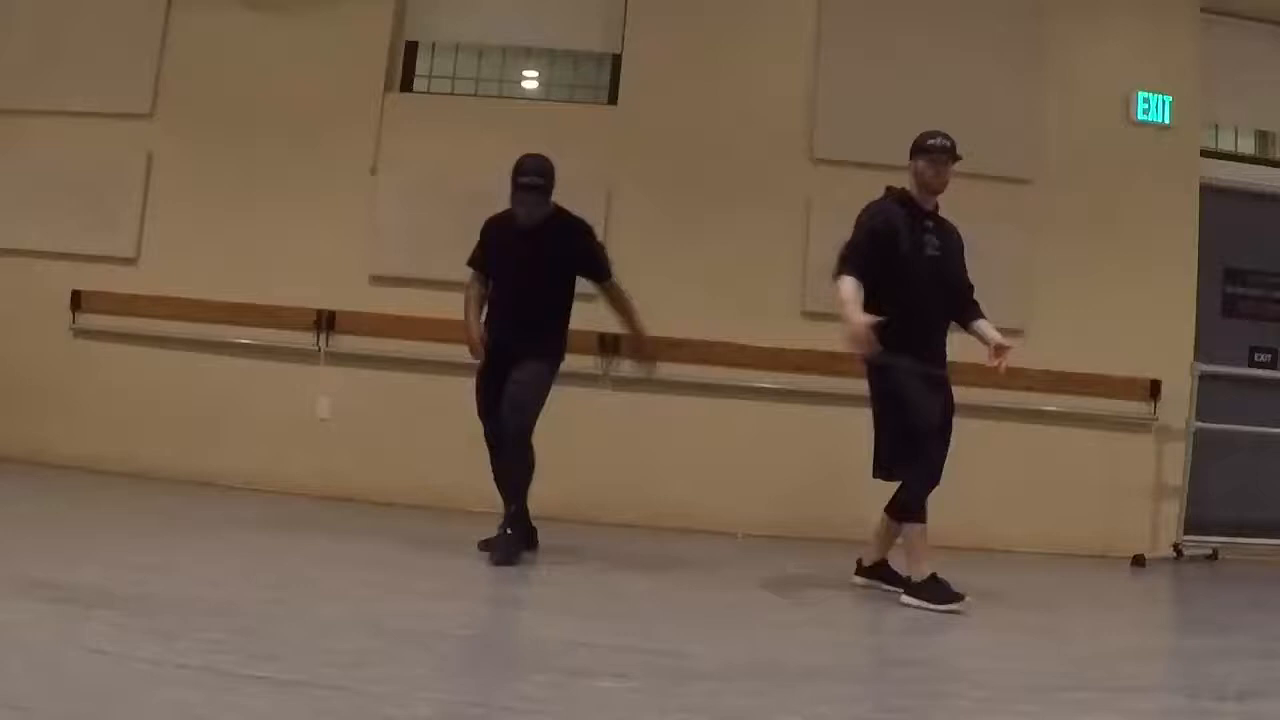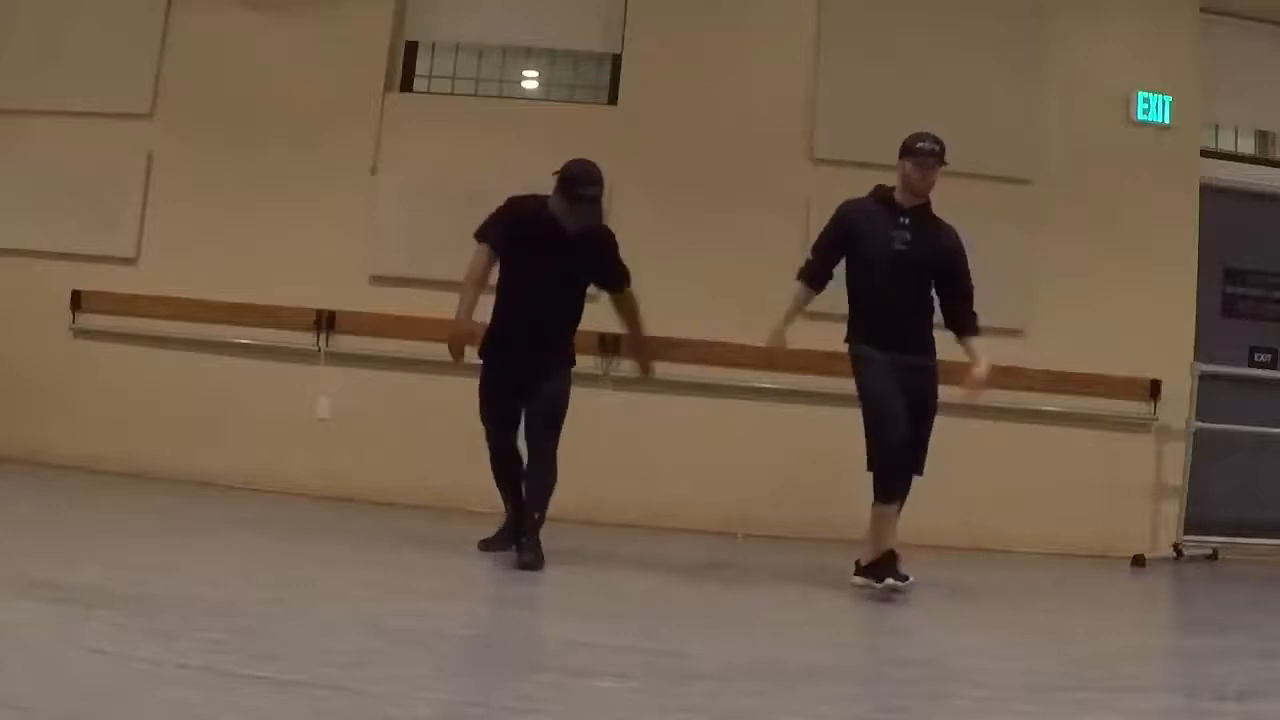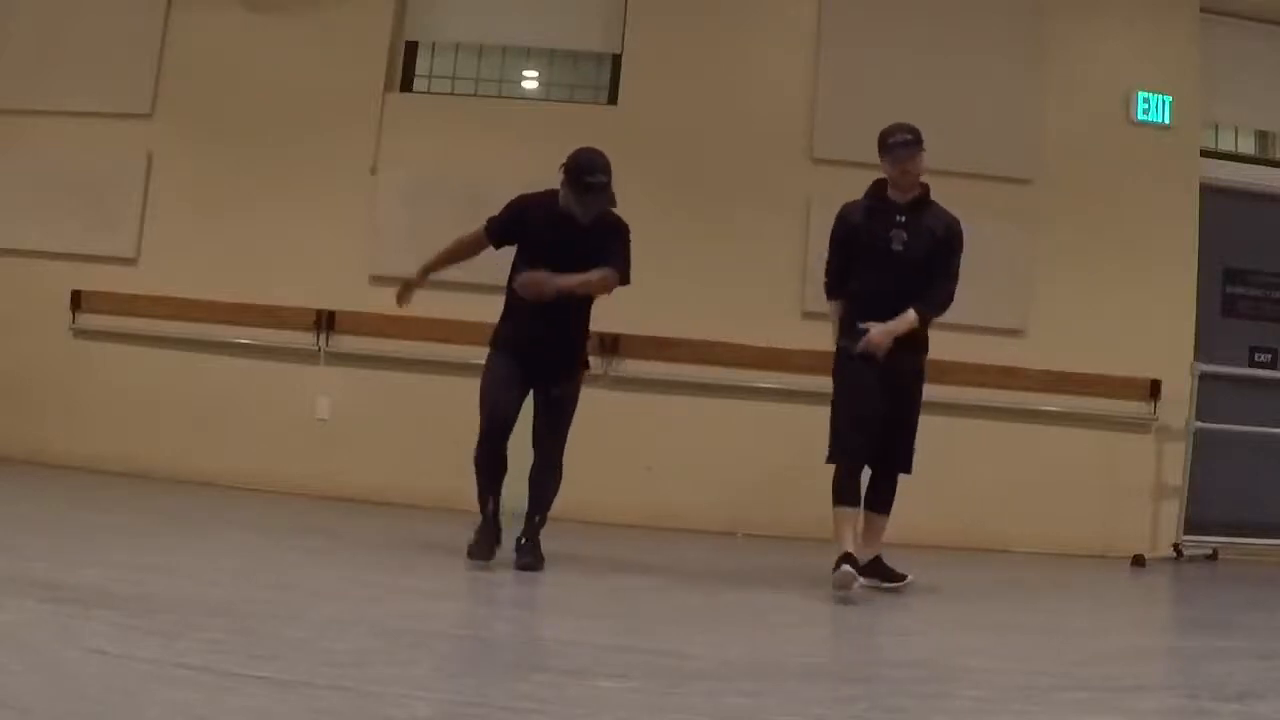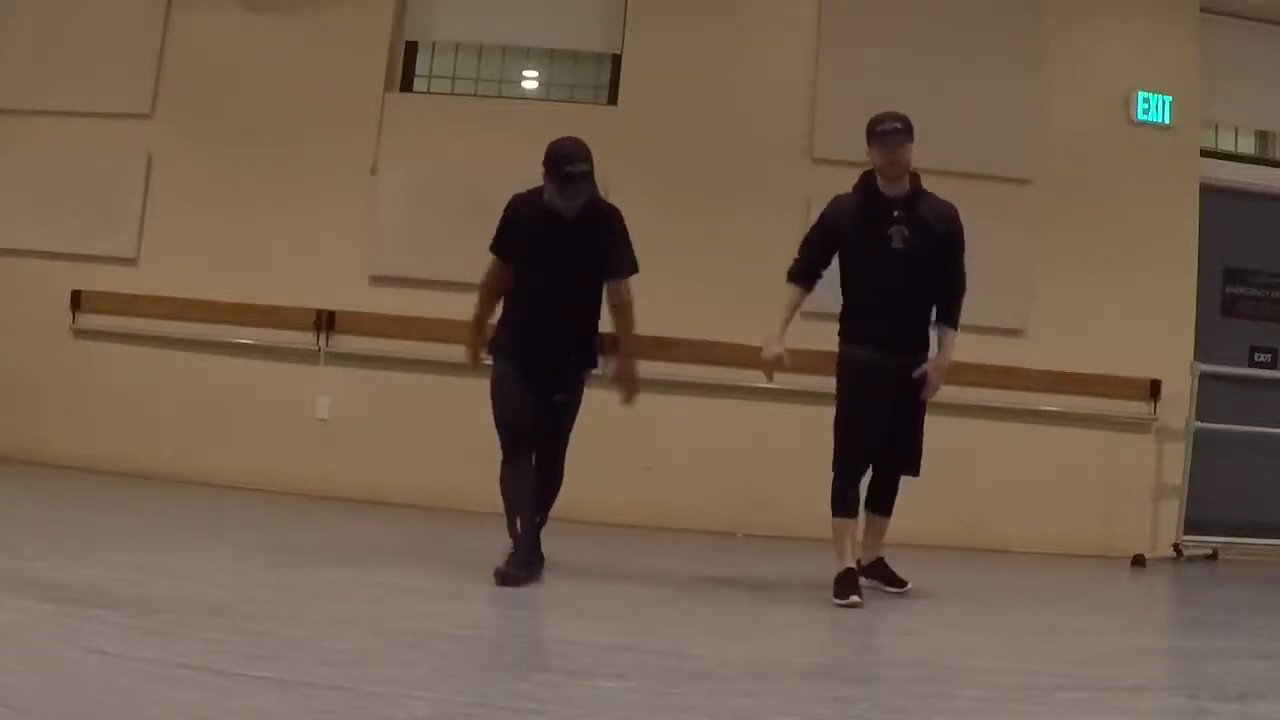
dt=0.4s
person 1, frame 1
left shoulder: (948, 235)
right shoulder: (883, 216)
left elbow: (960, 300)
right elbow: (851, 267)
left wrist: (991, 336)
right wrist: (853, 312)
left hip: (933, 364)
right hip: (893, 360)
left knee: (925, 467)
right knee: (918, 460)
left ankle: (874, 560)
right ankle: (921, 576)
person 1, frame 2
left shoulder: (944, 238)
right shoulder: (856, 215)
left elbow: (958, 305)
right elbow: (815, 273)
left wrist: (978, 356)
right wrist: (784, 323)
left hip: (919, 359)
right hip: (871, 352)
left knee: (905, 454)
right knee: (891, 442)
left ankle: (872, 558)
right ankle: (884, 550)
person 1, frame 3
left shoulder: (944, 226)
right shoulder: (855, 216)
left elbow: (941, 294)
right elbow: (838, 282)
left wrist: (894, 329)
right wrist: (842, 333)
left hip: (906, 354)
right hip: (857, 351)
left knee: (892, 459)
right knee: (851, 451)
left ankle: (869, 556)
right ankle: (846, 554)
person 1, frame 4
left shoulder: (941, 217)
right shoulder: (846, 210)
left elbow: (951, 293)
right elbow: (805, 270)
left wrist: (943, 357)
right wrist: (777, 335)
left hip: (913, 357)
right hip: (862, 354)
left knee: (895, 463)
right knee: (853, 460)
left ankle: (872, 557)
right ankle: (847, 568)
person 2, frame 1
left shoulder: (571, 232)
right shoulder: (496, 228)
left elbow: (608, 283)
right elbow: (479, 283)
left wrist: (637, 333)
right wrist: (472, 323)
left hip: (539, 352)
right hip: (495, 349)
left knee: (514, 428)
right knee: (496, 436)
left ankle: (514, 527)
right ankle: (517, 525)
person 2, frame 2
left shoulder: (599, 241)
right shoulder: (519, 214)
left elbow: (621, 296)
right elbow: (483, 258)
left wrist: (640, 347)
right wrist: (464, 313)
left hip: (552, 360)
right hip: (502, 349)
left knee: (543, 446)
right knee: (500, 439)
left ankle: (531, 536)
right ankle: (517, 519)
person 2, frame 3
left shoulder: (612, 230)
right shoulder: (530, 209)
left elbow: (606, 280)
right elbow: (478, 240)
left wrist: (557, 284)
right wrist: (423, 272)
left hip: (565, 357)
right hip: (512, 347)
left knee: (549, 449)
right knee: (493, 433)
left ankle: (530, 536)
right ankle: (489, 520)
person 2, frame 4
left shoulder: (605, 221)
right shoulder: (520, 210)
left elbow: (619, 290)
right elbow: (500, 270)
left wrist: (626, 357)
right wrist: (480, 328)
left hip: (570, 359)
right hip: (513, 353)
left knee: (550, 454)
right knee: (516, 449)
left ankle: (532, 538)
right ankle: (523, 548)
